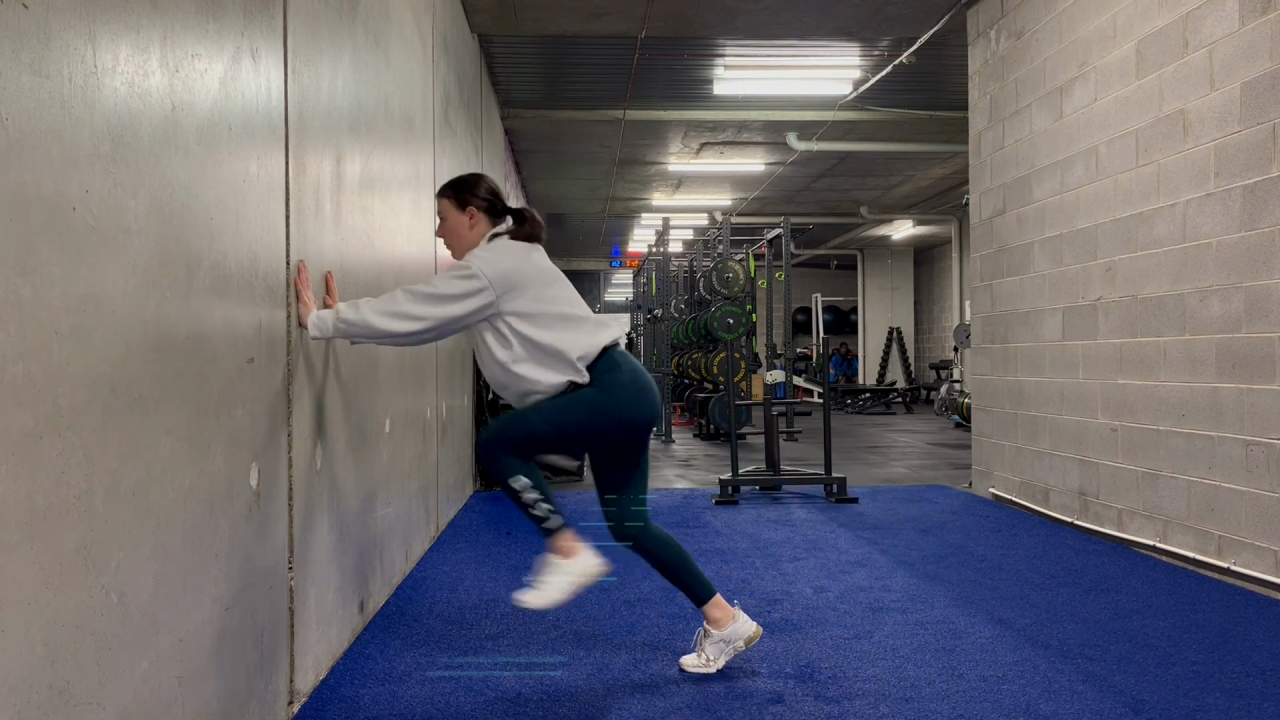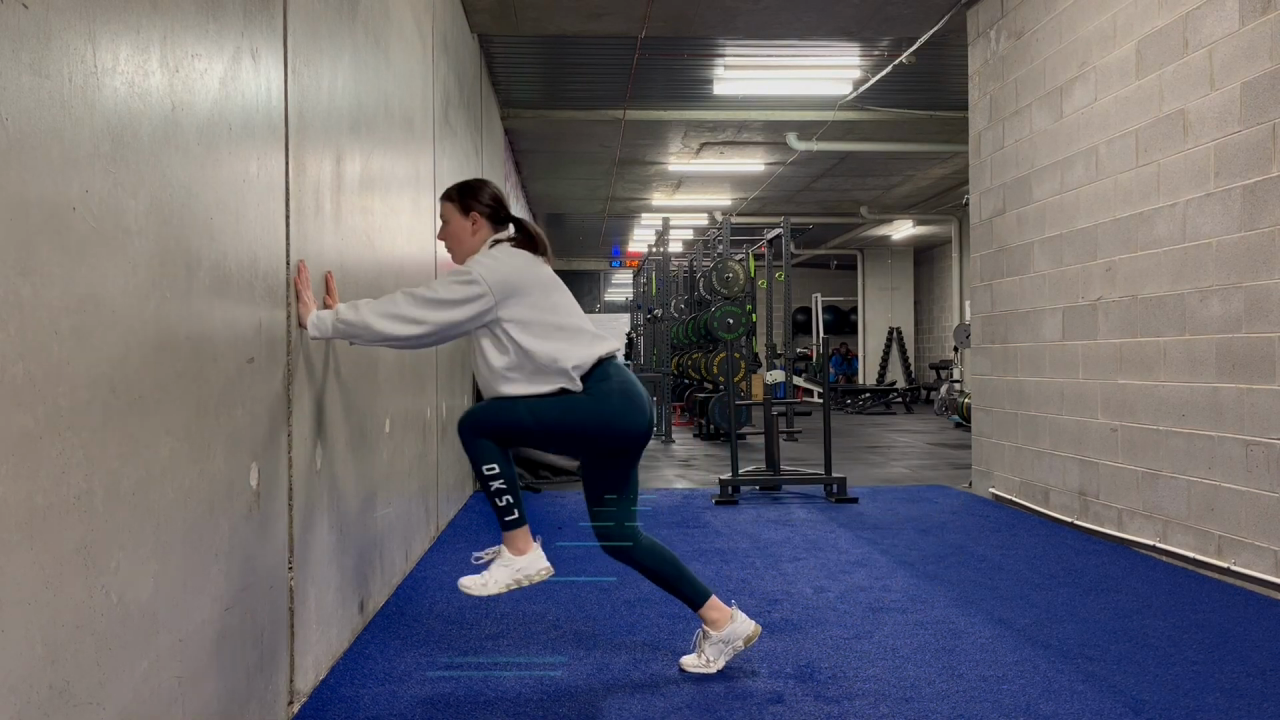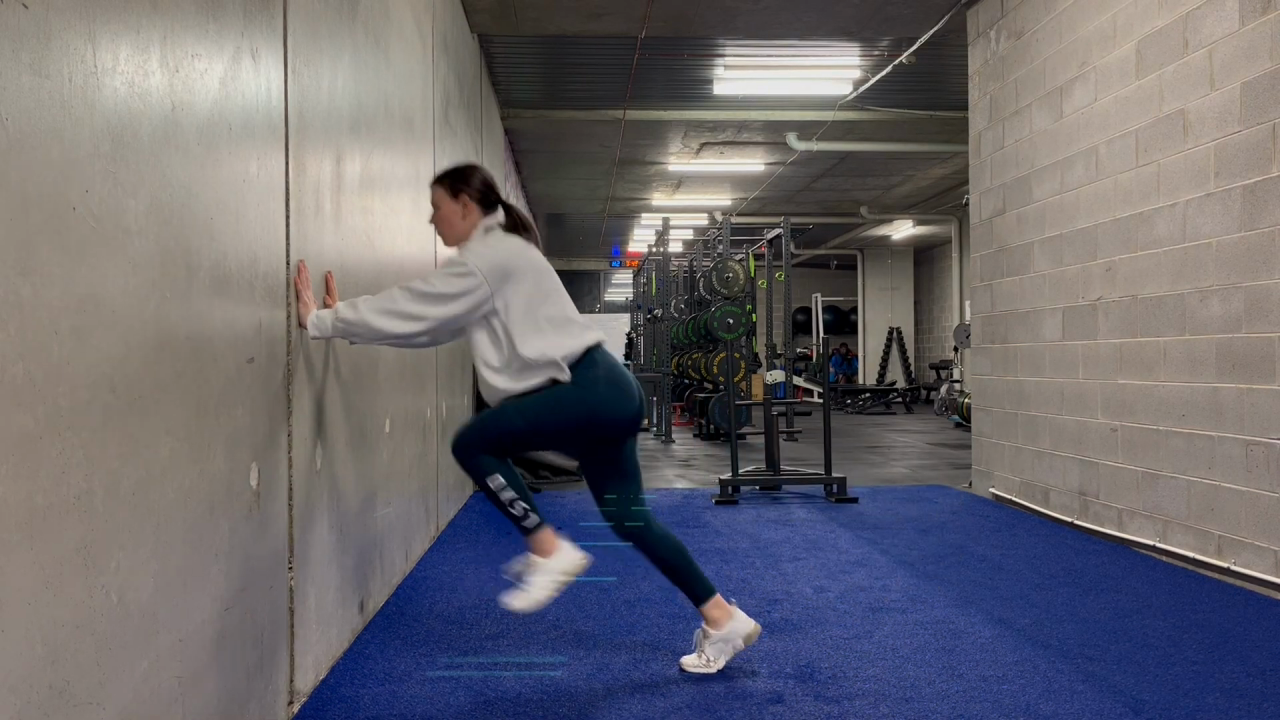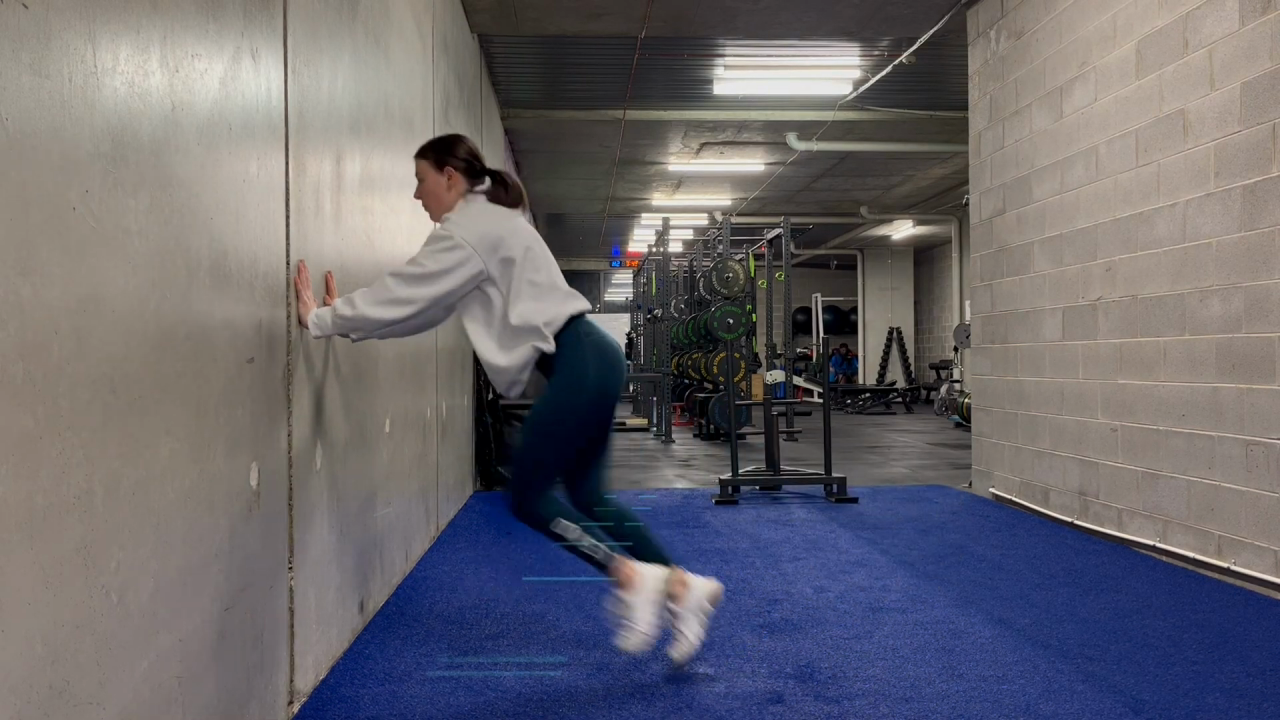
dt=0.1s
person 1, frame 1
left shoulder: (492, 266)
right shoulder: (504, 261)
left elbow: (413, 313)
right elbow: (421, 316)
left wrist: (321, 321)
right wrist: (344, 317)
left hip: (617, 391)
right hip: (619, 393)
left knee: (496, 445)
right knee: (626, 525)
left ankle: (570, 553)
right ankle: (725, 621)
person 1, frame 2
left shoulder: (493, 272)
right shoulder: (503, 267)
left elbow: (412, 316)
right elbow: (425, 321)
left wrist: (322, 322)
right wrist: (347, 319)
left hip: (608, 403)
right hip: (613, 405)
left knee: (477, 425)
right knee: (617, 536)
left ankle: (521, 551)
right ankle: (724, 621)
person 1, frame 3
left shoulder: (487, 257)
right shoulder: (498, 254)
left elbow: (411, 312)
right elbow: (424, 318)
left wrist: (321, 322)
right wrist: (348, 317)
left hip: (594, 391)
right hip: (603, 393)
left knee: (474, 445)
right knee: (630, 521)
left ankle: (551, 550)
right ankle: (723, 618)
person 1, frame 4
left shoulder: (472, 229)
right shoulder: (482, 224)
left elbow: (405, 299)
right elbow: (419, 303)
left wrist: (322, 319)
right wrist: (347, 315)
left hip: (581, 363)
right hip: (581, 363)
left knee: (527, 495)
right knee: (583, 497)
left ankle: (633, 578)
right ankle: (683, 587)
